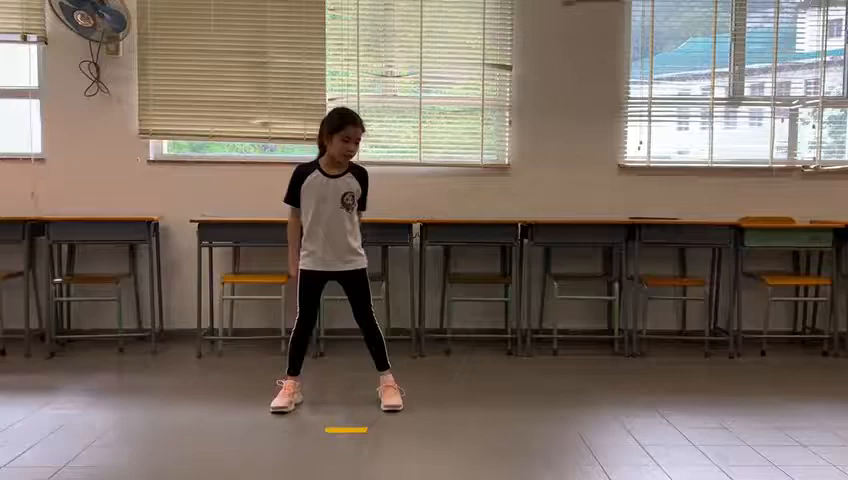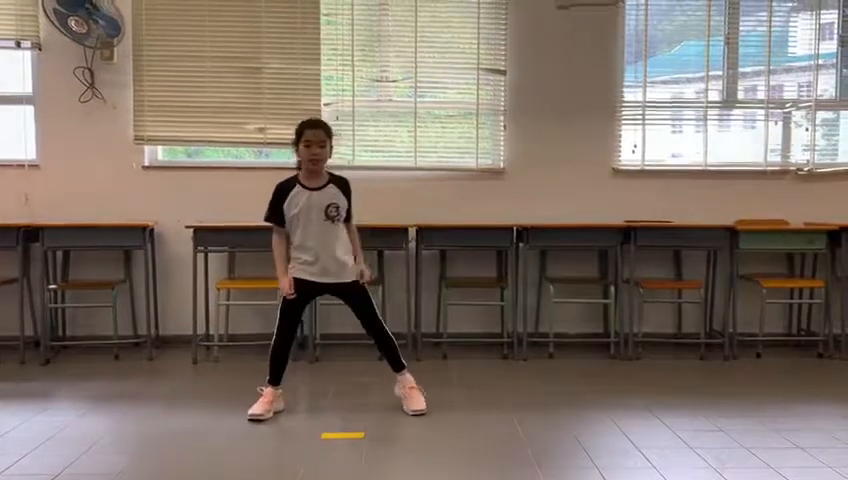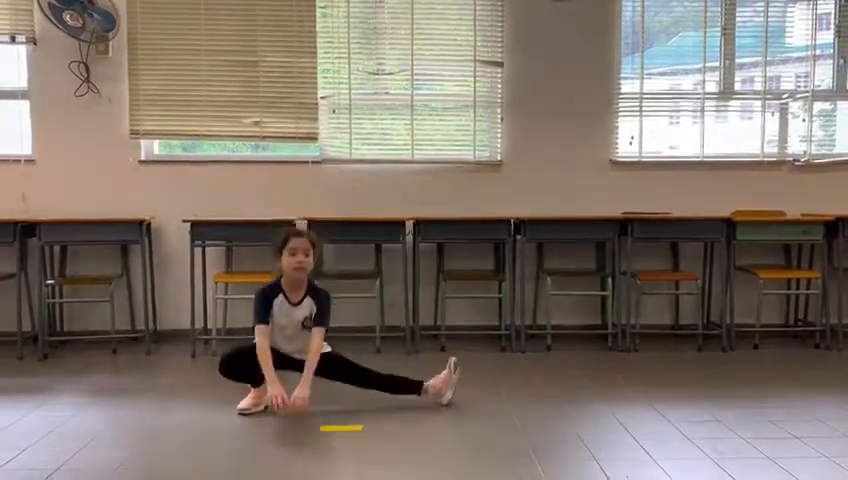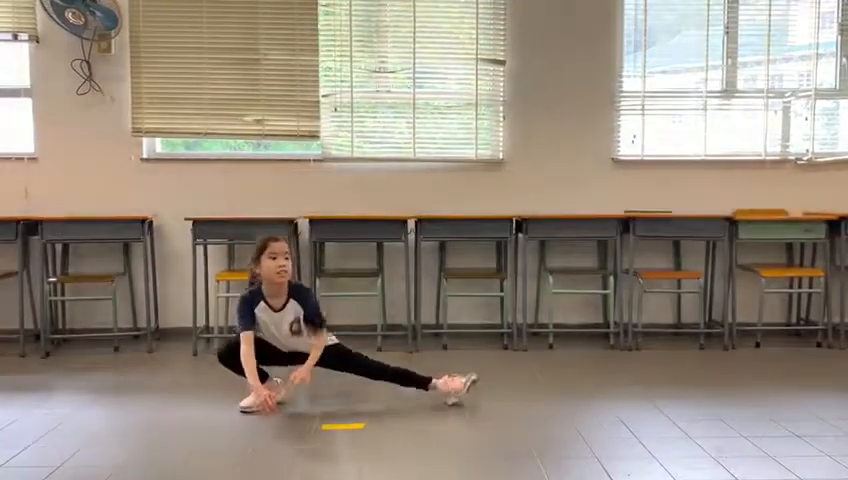
dt=1s
person 1, frame 1
left shoulder: (360, 176)
right shoulder: (304, 174)
right elbow: (295, 218)
right wrist: (294, 259)
left hip: (352, 261)
right hip: (313, 262)
left knee: (366, 319)
right knee: (305, 321)
left ankle: (387, 381)
right ankle: (291, 383)
person 1, frame 2
left shoulder: (340, 186)
right shoulder: (285, 191)
right elbow: (279, 236)
left wrist: (359, 261)
right wrist: (283, 274)
left hip: (343, 272)
right hip: (302, 274)
left knee: (374, 325)
right knee: (284, 332)
left ankle: (405, 381)
right ankle: (272, 393)
person 1, frame 3
left shoulder: (320, 296)
right shoulder: (266, 295)
left elbow: (316, 342)
right elbow: (262, 340)
left wrist: (306, 385)
right wrist: (272, 384)
left hip: (312, 354)
right hip: (276, 353)
left knee: (366, 378)
right knee: (227, 366)
left ankle: (429, 388)
right ankle: (260, 389)
person 1, frame 4
left shoulder: (304, 295)
right shoulder: (249, 300)
left elbow: (319, 336)
right elbow: (247, 345)
left wrist: (308, 366)
right wrist: (257, 386)
left hip: (314, 348)
right hip: (279, 351)
left knee: (372, 367)
right knee: (228, 354)
left ankle: (439, 384)
right ankle: (272, 388)
